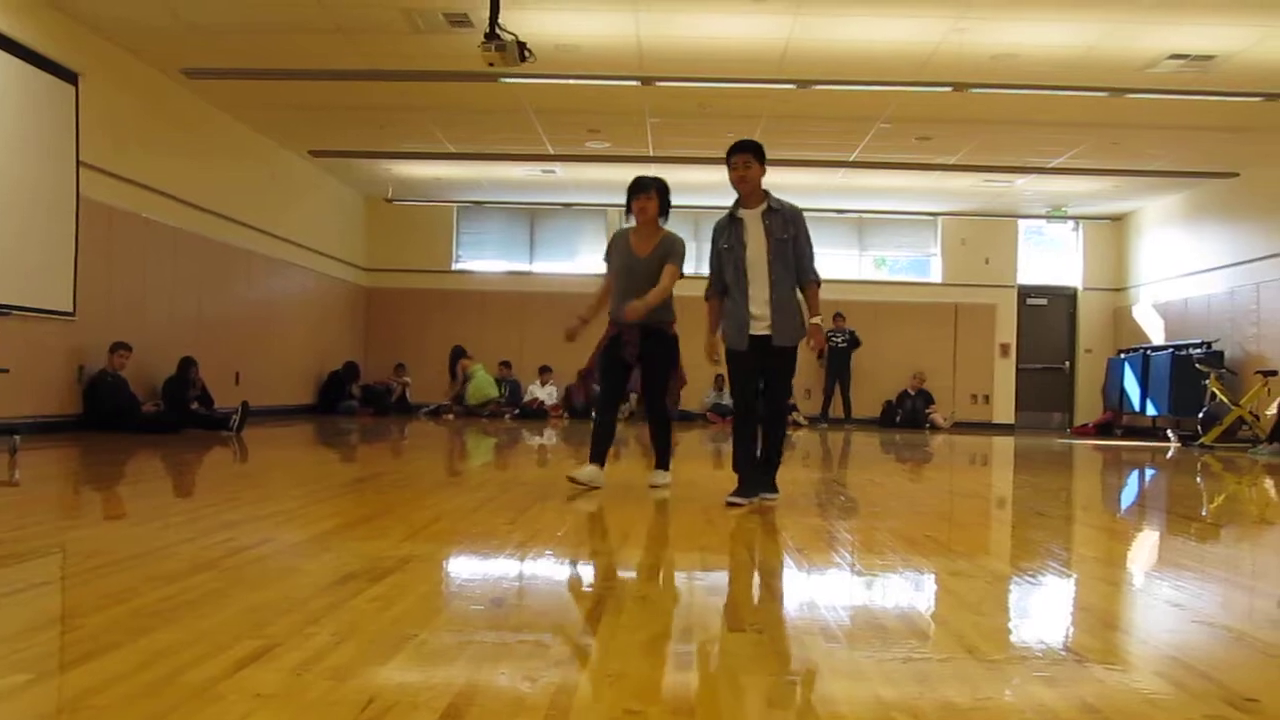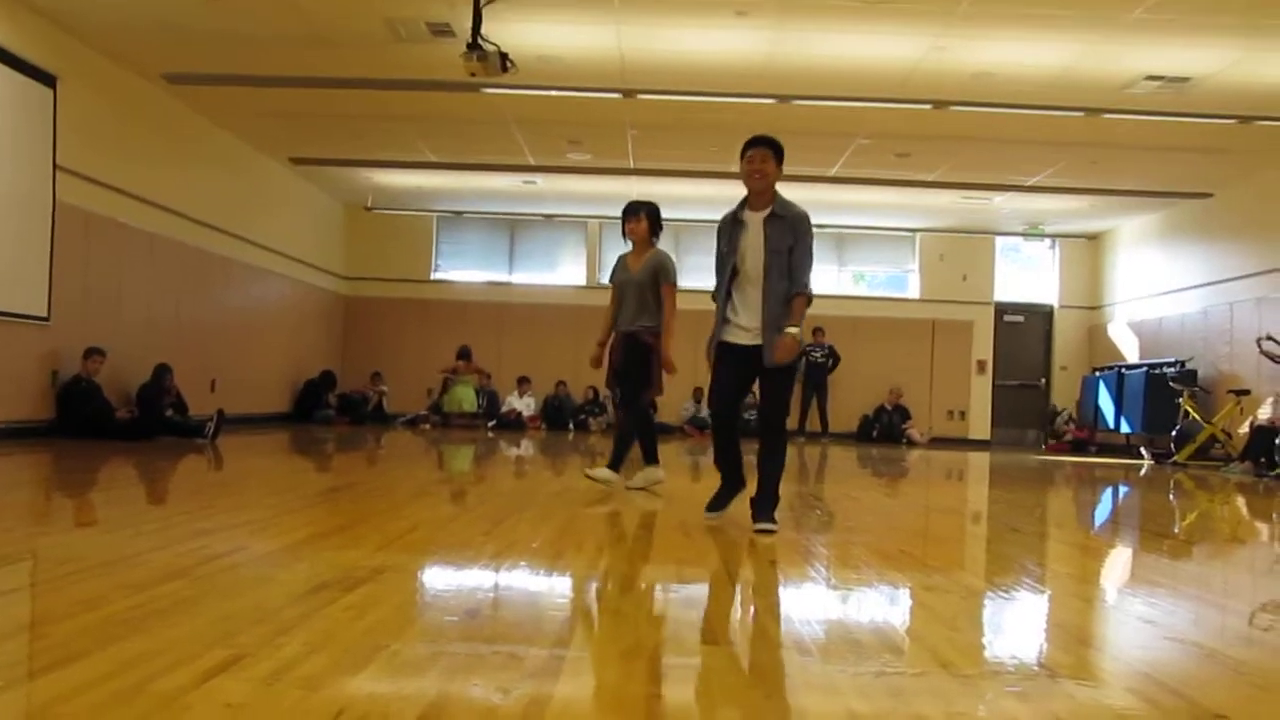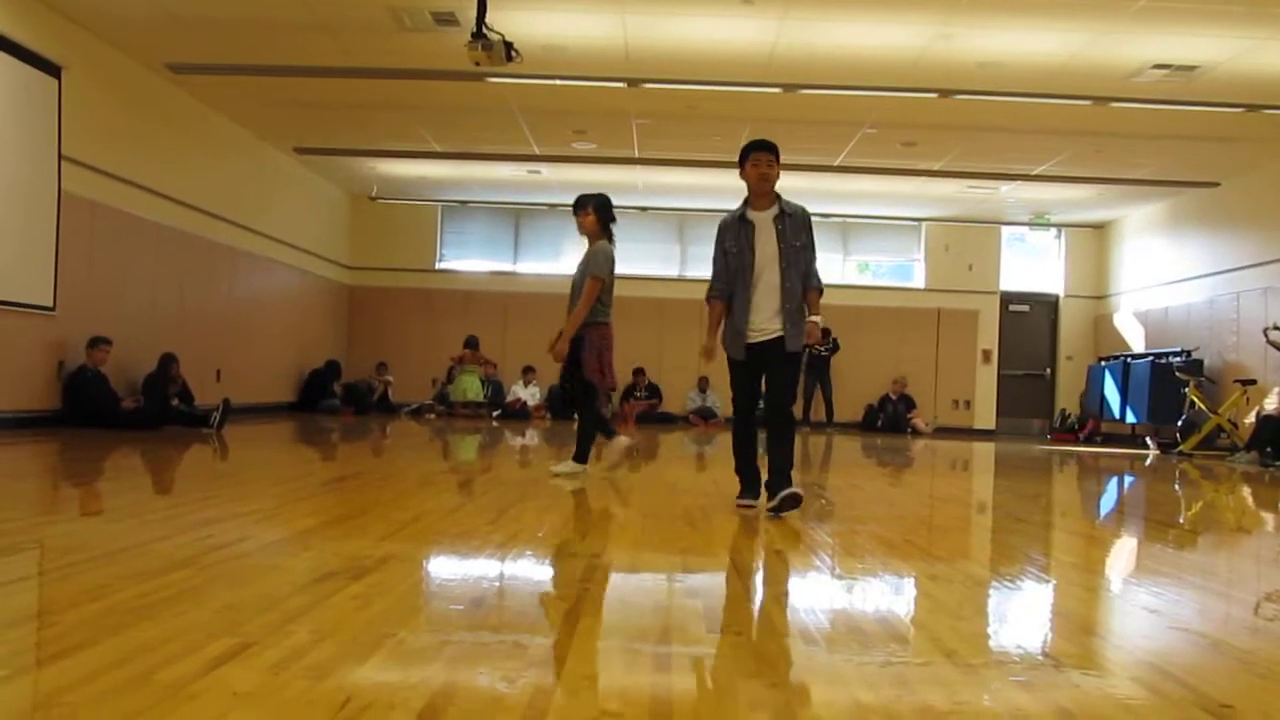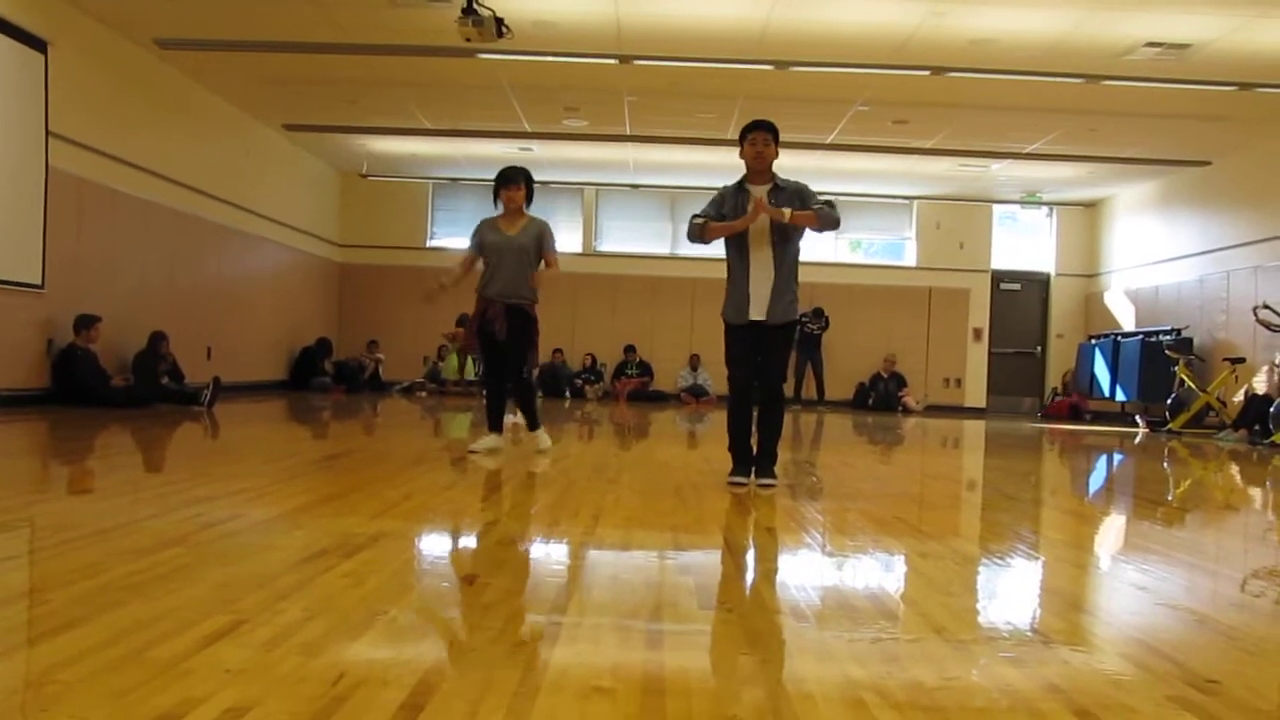
dt=1s
person 1, frame 1
left shoulder: (789, 217)
right shoulder: (723, 228)
left elbow: (806, 273)
right elbow: (716, 287)
left wrist: (814, 317)
right wrist: (711, 332)
left hip: (782, 330)
right hip: (740, 333)
left knee: (777, 406)
right knee: (745, 407)
left ankle: (767, 476)
right ankle: (747, 481)
person 1, frame 2
left shoulder: (796, 220)
right shoulder: (728, 224)
left elbow: (801, 284)
left wrist: (792, 330)
right wrist: (715, 336)
left hip: (776, 342)
right hip: (733, 339)
left knee: (772, 424)
right knee: (721, 412)
left ankle: (765, 507)
right ankle: (730, 481)
person 1, frame 3
left shoulder: (798, 218)
right shoulder: (730, 226)
left elbow: (810, 275)
right elbow: (720, 286)
left wrist: (814, 316)
right wrist: (711, 335)
left hip: (785, 334)
right hip: (742, 337)
left knee: (780, 408)
right knee: (744, 411)
left ankle: (782, 485)
right ankle: (748, 485)
person 1, frame 4
left shoulder: (796, 193)
right shoulder: (728, 196)
left elbow: (831, 218)
right elbow: (696, 230)
left wrist: (781, 215)
right wrist: (743, 222)
left hip: (780, 310)
right hip: (739, 311)
left knee: (772, 388)
right knee: (740, 387)
left ankle: (766, 463)
right ankle: (740, 462)
person 2, frame 1
left shoulder: (673, 244)
right shoulder: (619, 240)
left elbow: (666, 285)
left wrist: (643, 304)
right wrist: (583, 319)
left hip: (656, 333)
right hip: (620, 331)
left knee: (653, 403)
right knee: (607, 398)
left ankle: (662, 467)
right ankle: (595, 467)
person 2, frame 2
left shoulder: (661, 261)
right shoulder: (622, 261)
left elbow: (669, 308)
left wrist: (666, 348)
right wrist: (601, 343)
left hip: (645, 341)
right hip: (623, 340)
left knee: (629, 404)
right knee: (637, 405)
left ankle: (613, 468)
right ankle: (652, 467)
person 2, frame 3
left shoulder: (601, 251)
right shoulder: (593, 251)
left elbow: (587, 300)
left wrist: (565, 337)
right wrist: (563, 334)
left hip: (591, 334)
right hip: (583, 334)
left knee: (584, 398)
right knee: (577, 395)
left ankle: (580, 460)
right ankle: (613, 438)
person 2, frame 4
left shoulder: (539, 228)
right shoulder: (485, 228)
left elbow: (554, 267)
right elbow: (467, 265)
left wrist: (544, 276)
right wrist: (446, 283)
left hip: (520, 312)
right hip: (488, 310)
left knee: (518, 374)
right knee: (493, 375)
left ankle: (535, 428)
right ankle: (495, 433)
